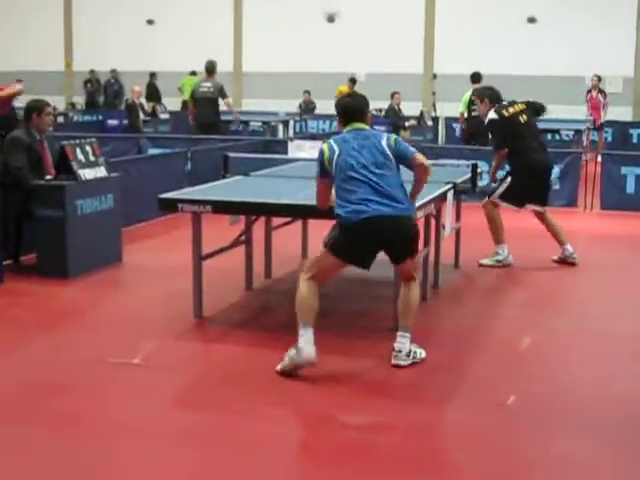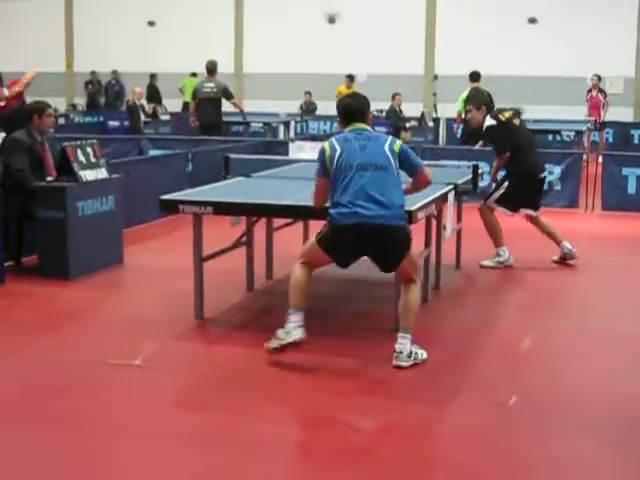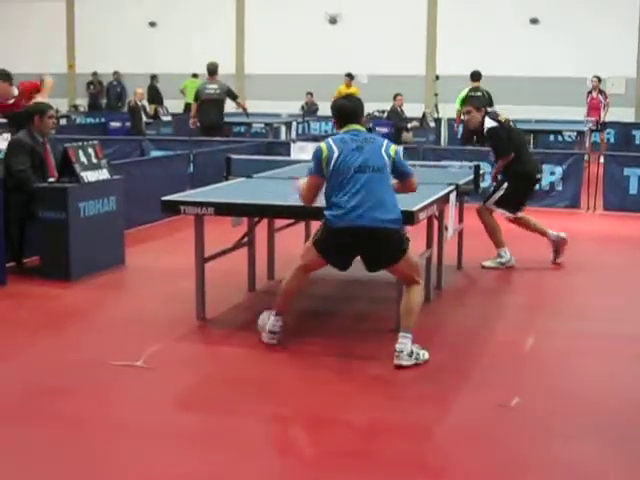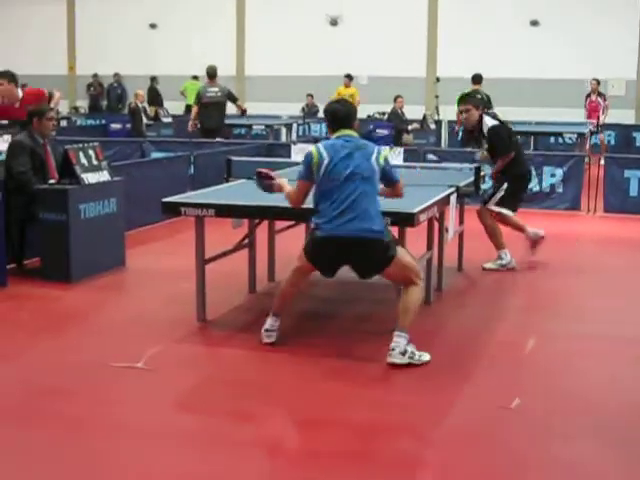
dt=0.1s
person 1, frame 1
left shoulder: (329, 148)
right shoulder: (388, 140)
left elbow: (323, 202)
right elbow: (422, 165)
right wrist: (412, 195)
left hip: (355, 225)
right hip: (400, 222)
left knee: (310, 277)
right knee: (410, 277)
left ankle: (304, 347)
right ankle: (403, 346)
person 1, frame 2
left shoulder: (330, 147)
right shoulder: (392, 143)
left elbow: (319, 201)
right elbow: (425, 178)
right wrist: (403, 190)
left hip: (345, 226)
right hip: (391, 227)
left knee: (303, 262)
right knee: (411, 279)
left ankle: (293, 327)
right ankle: (404, 347)
person 1, frame 3
left shoulder: (327, 147)
right shoulder: (386, 146)
left elbow: (307, 198)
right elbow: (411, 185)
left wrist: (305, 184)
left hip: (337, 230)
right hip: (385, 229)
left knee: (302, 267)
right knee: (415, 279)
left ankle: (273, 325)
right ankle: (405, 347)
person 1, frame 4
left shoulder: (317, 152)
right shoulder: (377, 152)
left elbow: (296, 201)
right elbow: (398, 191)
left wrist: (283, 186)
left hip: (327, 237)
right hip: (371, 238)
left knee: (298, 272)
right knee: (414, 280)
left ankle: (271, 327)
right ankle: (400, 346)
person 2, frame 1
left shoulder: (492, 118)
right shoulder: (518, 106)
left elbow: (502, 150)
right elbow: (541, 108)
left wrist: (493, 170)
left hip: (526, 167)
right hip: (543, 164)
left knee: (490, 204)
right knee: (540, 212)
left ankle: (502, 254)
right ankle: (567, 251)
person 2, frame 2
left shoulder: (490, 125)
right shoulder: (506, 113)
left elbow: (504, 154)
left wrist: (494, 172)
left hip: (521, 172)
right hip: (536, 170)
left knee: (486, 208)
right knee: (532, 215)
left ankle: (503, 255)
right ankle: (565, 248)
person 2, frame 3
left shoulder: (490, 127)
right shoulder: (494, 121)
left elbow: (508, 154)
left wrist: (495, 172)
left hip: (521, 174)
right hip: (529, 171)
left knee: (484, 210)
right knee: (513, 216)
left ankle: (504, 256)
right ankle: (555, 237)
person 2, frame 4
left shoulder: (492, 126)
right shoulder: (481, 122)
left elbow: (509, 153)
left wrist: (494, 171)
right wrist: (486, 153)
left hip: (516, 174)
right hip: (515, 172)
left knee: (484, 211)
right knee: (495, 212)
left ankle: (505, 258)
right ankle: (532, 234)
person 3, frame 1
left shoulder: (42, 138)
right shoulder: (17, 139)
left elbow: (48, 168)
right elbow: (19, 173)
left wrist: (51, 179)
right hip: (21, 199)
person 3, frame 2
left shoulder: (43, 140)
right shoulder: (18, 140)
left elbow: (49, 170)
right elbow: (20, 174)
left wrist: (53, 181)
right hip: (23, 201)
person 3, frame 3
left shoulder: (45, 141)
right shoulder: (20, 142)
left elbow: (52, 171)
right elbow: (22, 175)
left wrist: (55, 182)
right hip: (24, 202)
person 3, frame 4
left shoulder: (46, 143)
right shoulder: (20, 143)
left elbow: (53, 172)
right elbow: (23, 176)
left wrist: (56, 184)
right hip: (26, 203)
